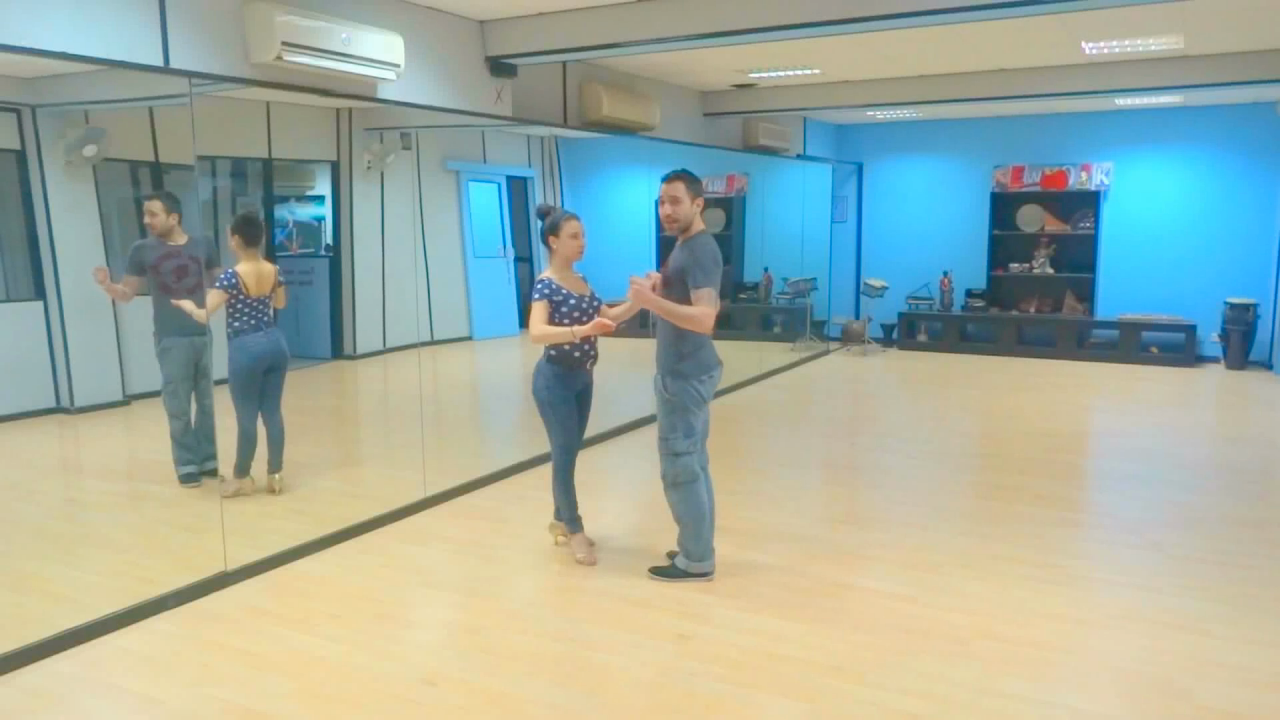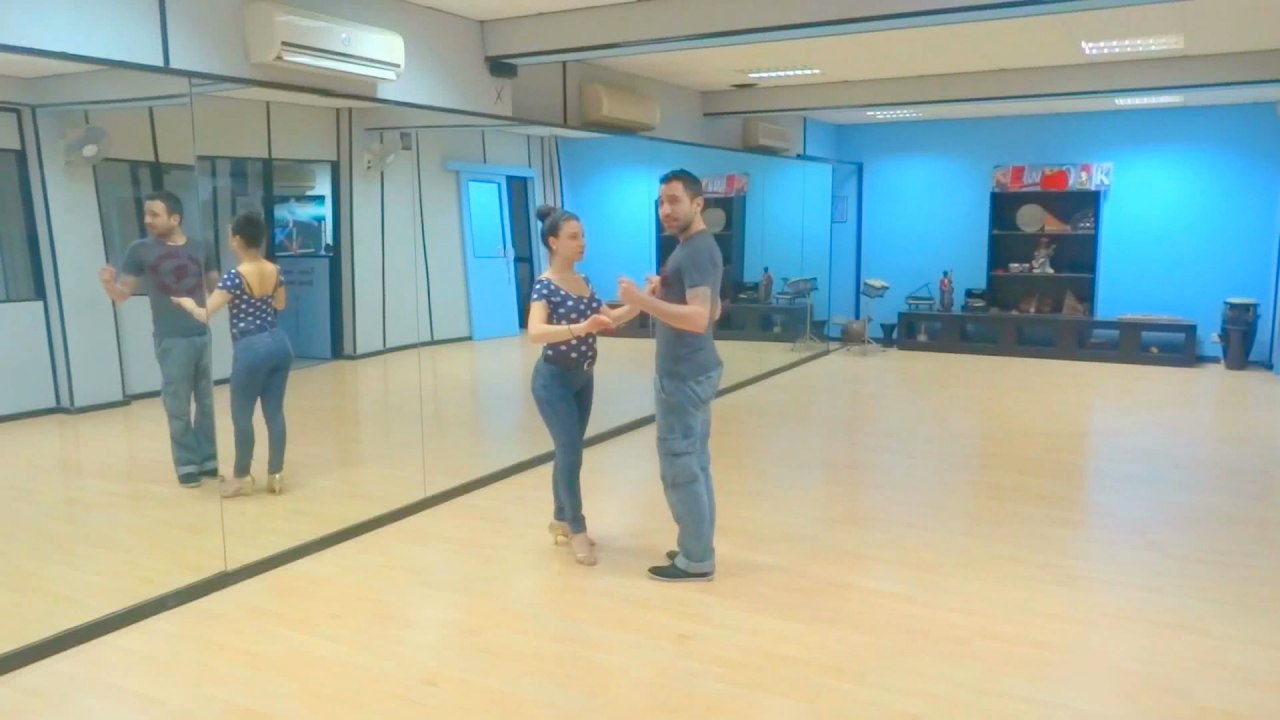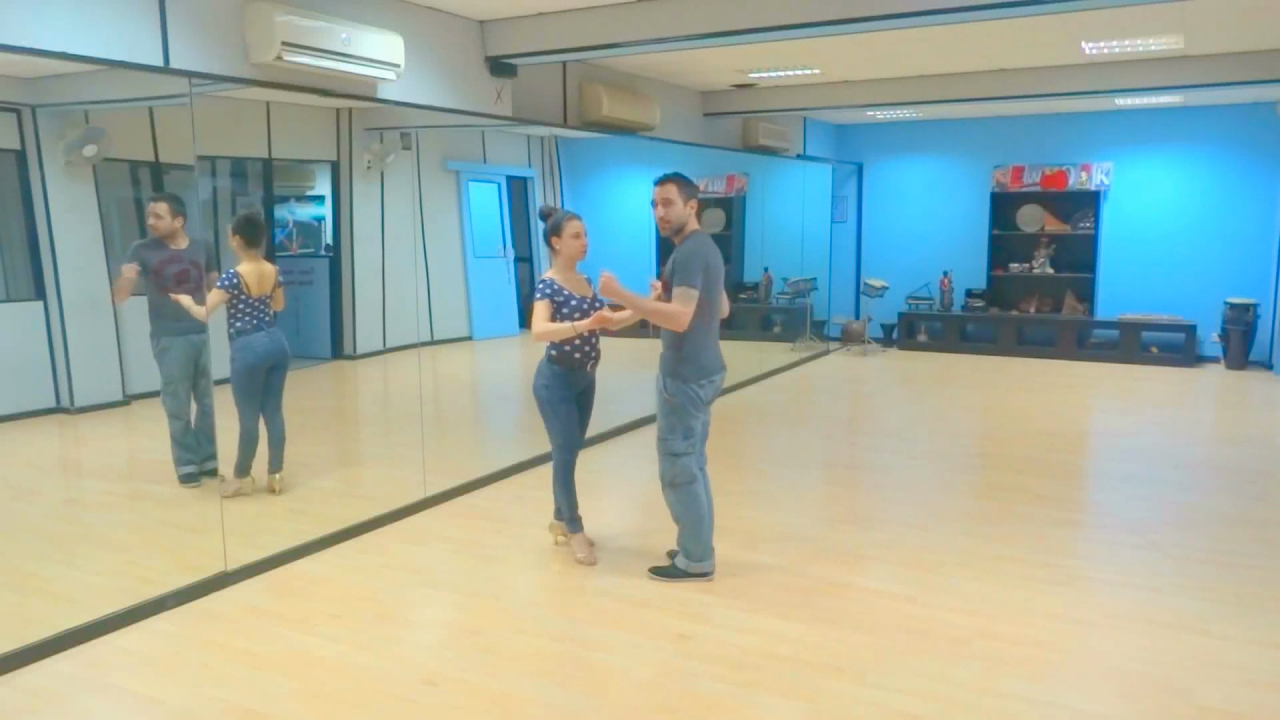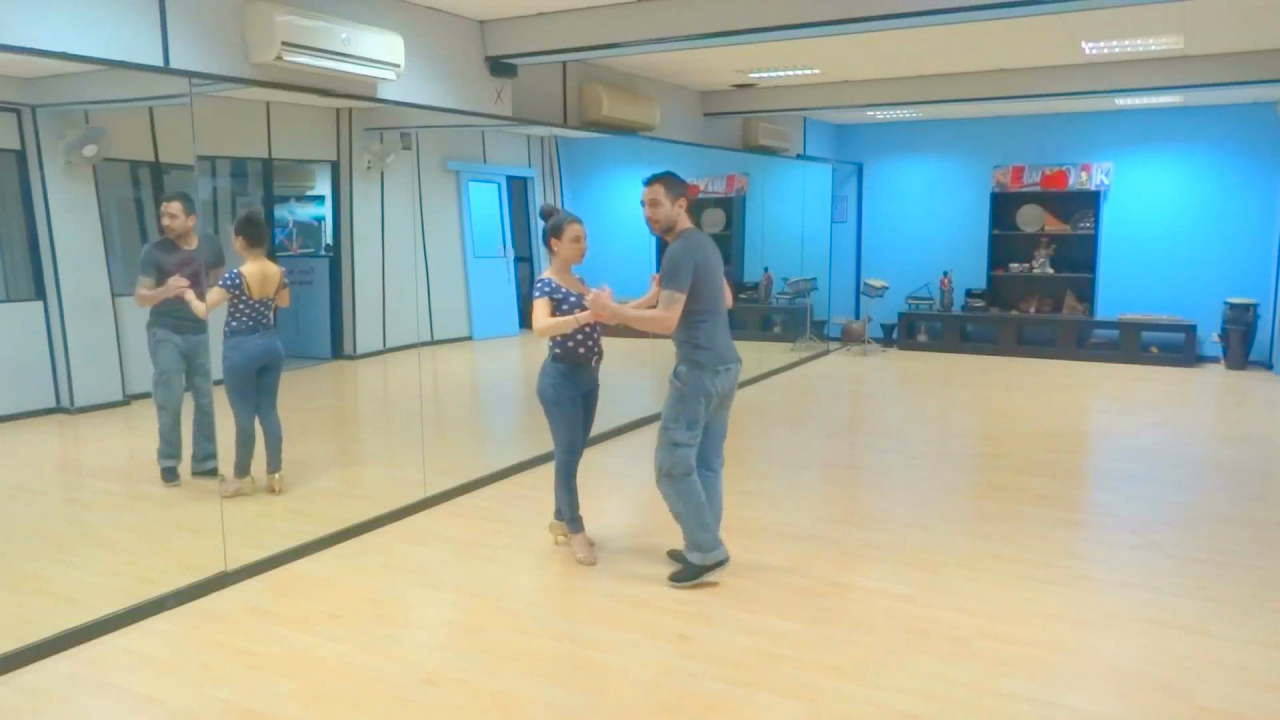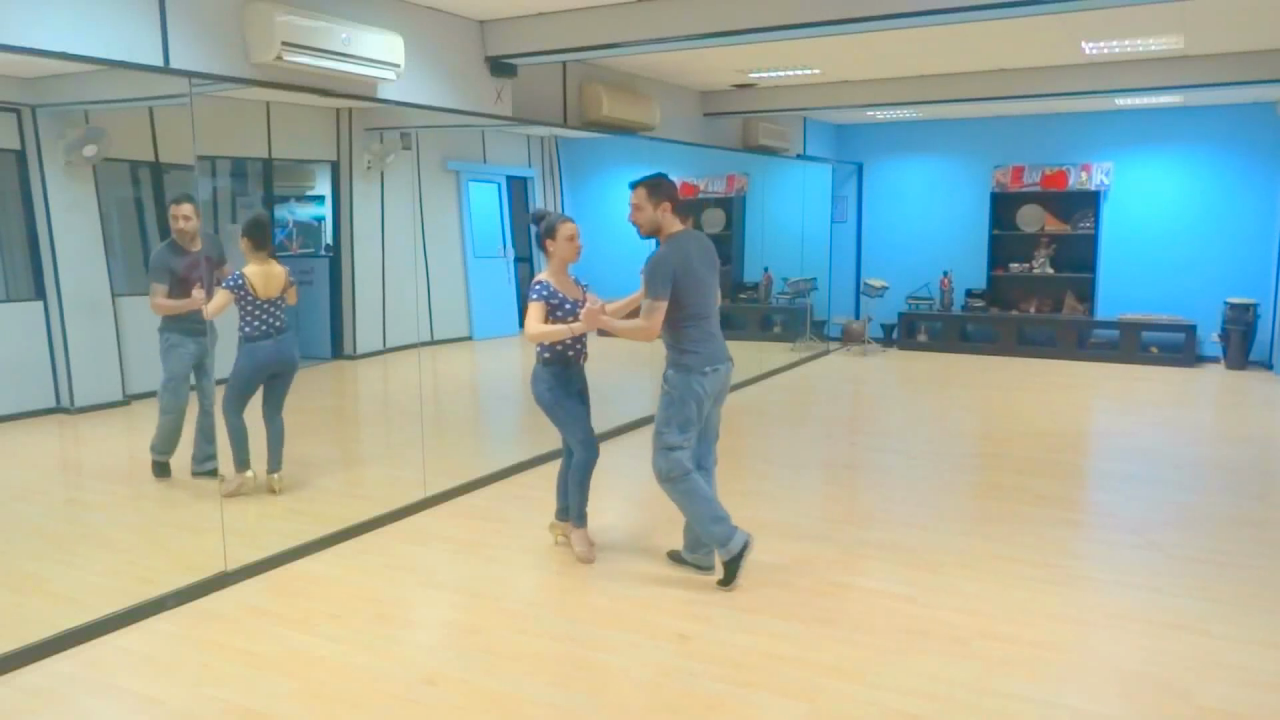
dt=0.4s
person 1, frame 1
left shoulder: (700, 250)
right shoulder: (684, 246)
left elbow: (704, 319)
left wrist: (653, 301)
right wrist: (661, 287)
left hip: (686, 375)
right hip: (683, 371)
left knee: (679, 467)
right knee: (692, 464)
left ankle: (696, 560)
right ankle: (696, 548)
person 1, frame 2
left shoulder: (698, 250)
right shoulder: (691, 247)
left elbow: (698, 318)
right elbow: (714, 310)
left wrist: (643, 301)
right wrist: (663, 291)
left hip: (684, 375)
right hip: (692, 371)
left knee: (679, 467)
right knee: (694, 464)
left ankle: (696, 561)
right ankle: (697, 548)
person 1, frame 3
left shoulder: (691, 252)
right shoulder: (701, 248)
left elbow: (679, 318)
right elbow: (722, 309)
left wrist: (622, 295)
right wrist: (665, 296)
left hip: (686, 377)
right hip: (700, 372)
left knee: (678, 468)
right knee: (692, 465)
left ankle: (696, 561)
right ankle: (696, 548)
person 1, frame 4
left shoulder: (680, 251)
right shoulder: (703, 243)
left elbow: (666, 321)
left wrist: (611, 309)
left hip: (700, 369)
right hip: (724, 365)
left knee: (673, 463)
right knee: (708, 462)
left ankle: (706, 551)
right ankle: (702, 548)
person 1, frame 5
left shoulder: (662, 259)
right shoulder: (703, 244)
left elbow: (648, 330)
left wrist: (601, 321)
left hip: (689, 372)
right hip: (718, 365)
left knee: (672, 465)
right knee: (700, 462)
left ankle: (729, 540)
right ankle: (699, 550)
person 2, frame 1
left shoulder: (581, 281)
right shoulder: (546, 285)
left elbow: (608, 318)
right elbow: (537, 332)
right wrist: (583, 330)
left hip: (582, 378)
right hip: (556, 379)
left knee: (570, 452)
right knee: (564, 454)
left ankle: (560, 521)
right ankle: (573, 529)
person 2, frame 2
left shoulder: (583, 281)
right shoulder: (545, 285)
left elbow: (610, 319)
right elbow: (535, 332)
right wrist: (580, 328)
left hip: (583, 377)
right hip: (554, 379)
left knee: (569, 451)
right knee: (570, 453)
left ankle: (561, 520)
right ankle: (576, 529)
person 2, frame 3
left shoulder: (585, 281)
right shoulder: (548, 285)
left elbow: (612, 321)
right elbow: (539, 330)
right wrist: (585, 324)
left hip: (585, 379)
right hip: (556, 380)
left knee: (570, 452)
right knee: (565, 455)
left ankle: (560, 521)
right ankle: (574, 530)
person 2, frame 4
left shoulder: (579, 282)
right shoulder: (546, 285)
right elbow: (540, 327)
left wrist: (652, 296)
right wrist: (585, 315)
left hip: (587, 377)
right hip: (560, 378)
left knee: (573, 453)
right knee: (567, 455)
left ankle: (562, 521)
right ankle: (574, 531)
person 2, frame 5
left shoulder: (575, 283)
right shoulder: (542, 287)
left elbow: (606, 313)
right elbow: (531, 332)
left wrist: (643, 294)
right wrist: (577, 327)
left hip: (575, 376)
right hip: (553, 380)
left knee: (576, 451)
right knee: (587, 449)
left ankle: (563, 520)
right ankle: (577, 527)
person 3, frame 1
left shoulder: (204, 246)
right shoulder: (142, 250)
right elbow: (127, 293)
right wrist: (107, 284)
left hip: (202, 334)
right hip: (171, 339)
left knee: (205, 401)
right knee: (178, 405)
left ankle: (207, 460)
right ankle: (186, 465)
person 3, frame 2
left shoulder: (203, 248)
right shoulder: (140, 250)
left elbow: (215, 288)
right elbow: (123, 294)
right wrist: (108, 284)
left hip: (202, 335)
right hip: (171, 339)
left knee: (205, 401)
right knee: (178, 405)
left ankle: (207, 460)
right ankle: (186, 465)
person 3, frame 3
left shoulder: (203, 248)
right shoulder: (142, 250)
left elbow: (214, 288)
right elbow: (120, 297)
right wrist: (124, 279)
left hip: (200, 334)
right hip: (169, 339)
left knee: (205, 401)
right knee: (178, 405)
left ankle: (207, 460)
right ankle: (186, 465)
person 3, frame 4
left shoulder: (211, 246)
right shoulder: (154, 252)
left elbow: (220, 281)
right elbow: (140, 298)
right wrist: (164, 291)
left hip: (198, 333)
right hip: (165, 333)
left knee: (204, 399)
right knee: (168, 399)
left ankle: (205, 461)
right ankle: (168, 460)
person 3, frame 5
left shoulder: (212, 245)
right shoulder: (163, 256)
left elbow: (225, 278)
right elbow: (156, 304)
right wrist: (189, 303)
left hip: (206, 335)
right hip: (177, 338)
left knee: (207, 402)
right knee: (173, 403)
left ankle: (204, 462)
right ankle: (161, 454)
person 4, frame 1
left shoulder: (231, 276)
right shoulder: (274, 271)
left elbow: (204, 315)
left wrist: (187, 305)
left hip: (246, 349)
right hip: (275, 344)
left knee: (247, 418)
right knee: (273, 412)
left ankle: (242, 477)
right ankle: (275, 475)
person 4, frame 2
left shoulder: (234, 277)
right shoulder: (275, 271)
left elbow: (205, 315)
left wrist: (187, 303)
left hip: (251, 349)
right hip: (280, 344)
left knee: (241, 417)
right knee: (275, 412)
left ankle: (242, 477)
right ankle: (275, 474)
person 4, frame 3
left shoulder: (233, 277)
right shoulder: (274, 272)
left elbow: (203, 313)
left wrist: (186, 301)
left hip: (249, 349)
right hip: (277, 344)
left knee: (249, 418)
right knee: (274, 412)
left ankle: (243, 477)
right ankle: (275, 475)
person 4, frame 4
left shoulder: (235, 277)
right shoulder: (278, 273)
left elbow: (203, 311)
left wrist: (190, 296)
left hip: (241, 349)
right hip: (270, 345)
left knee: (244, 416)
right knee: (269, 412)
left ankle: (242, 477)
right ankle: (275, 475)
person 4, frame 5
left shoulder: (239, 278)
right shoulder: (284, 273)
left elbow: (209, 313)
left hip: (256, 353)
right hip: (286, 348)
left knee: (232, 409)
right knee: (274, 412)
left ankle: (243, 473)
right ankle: (275, 474)
